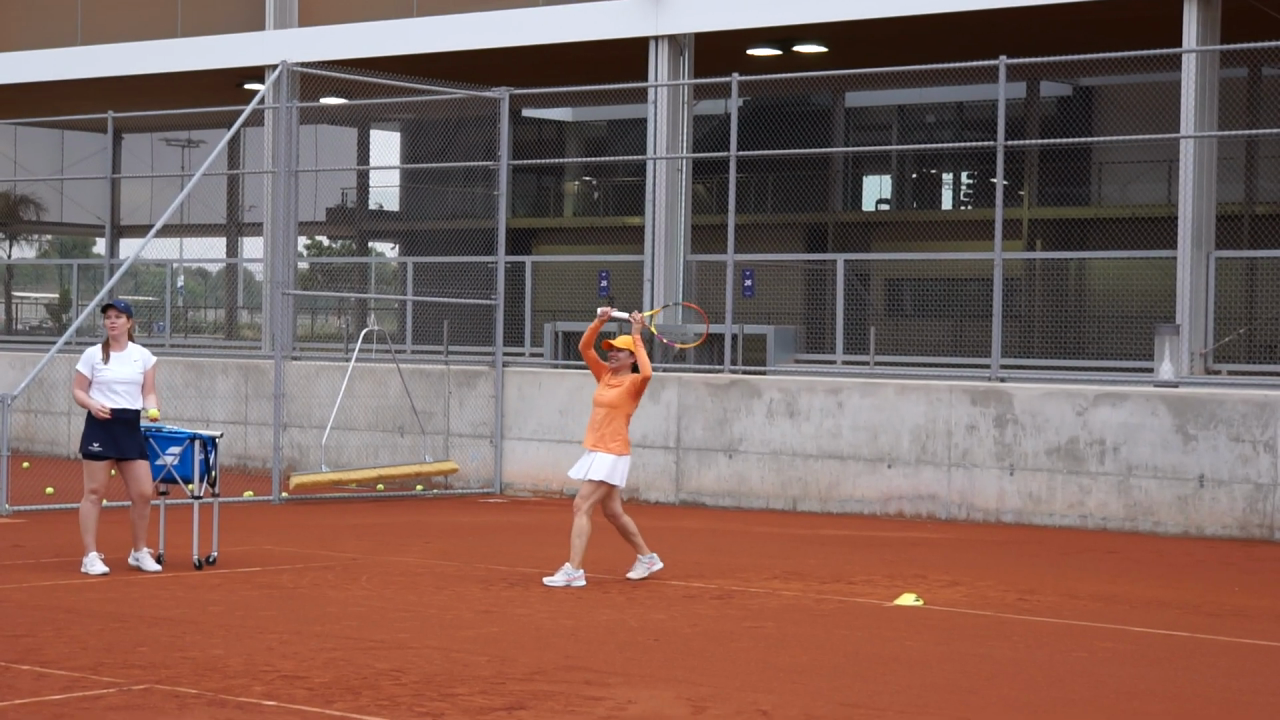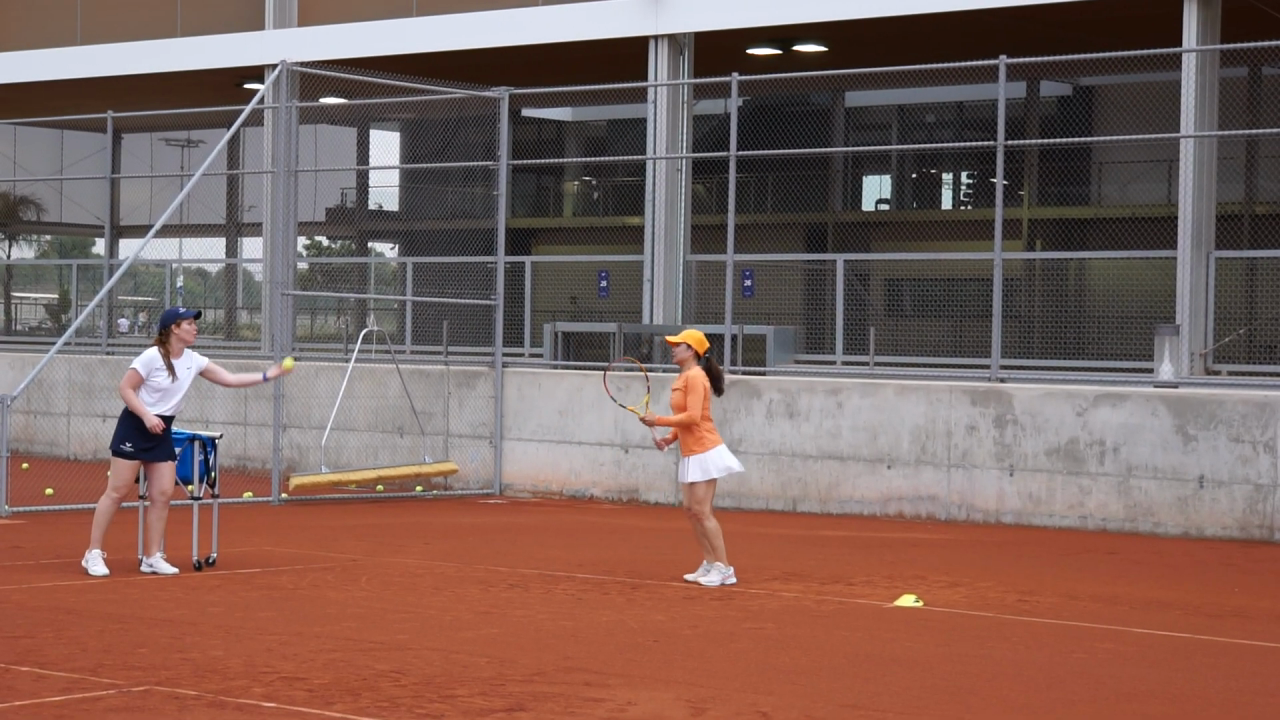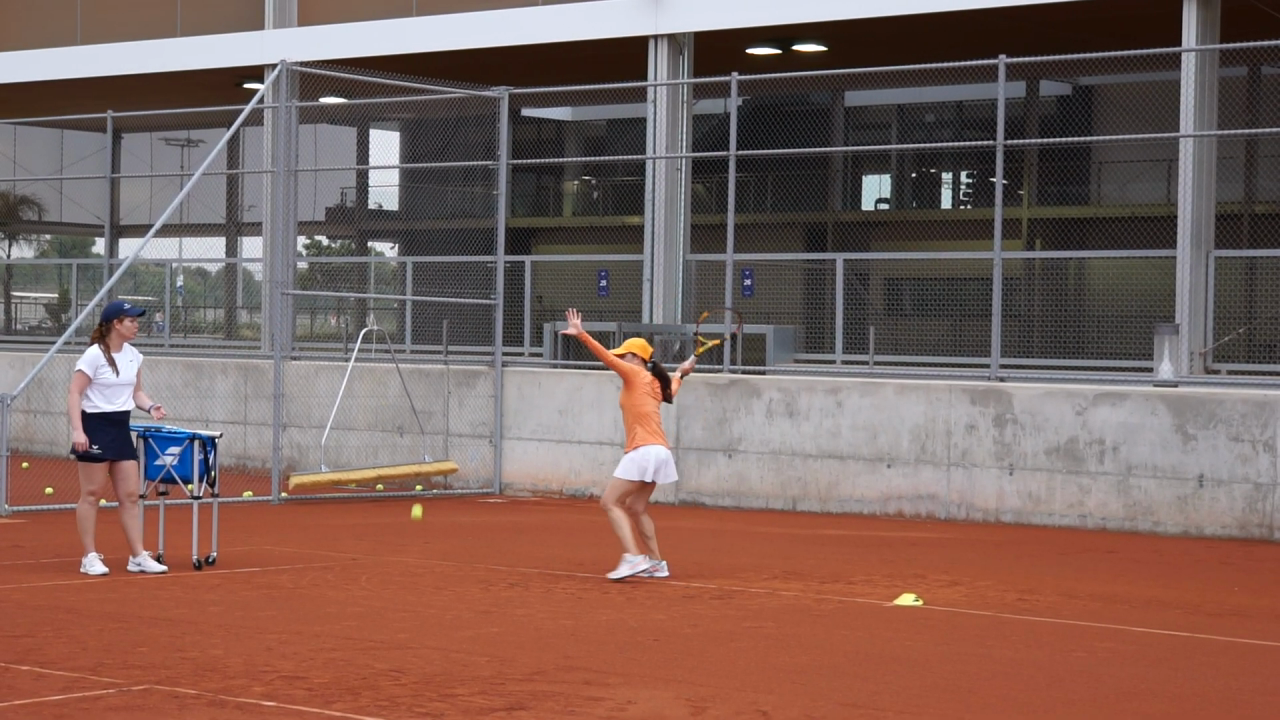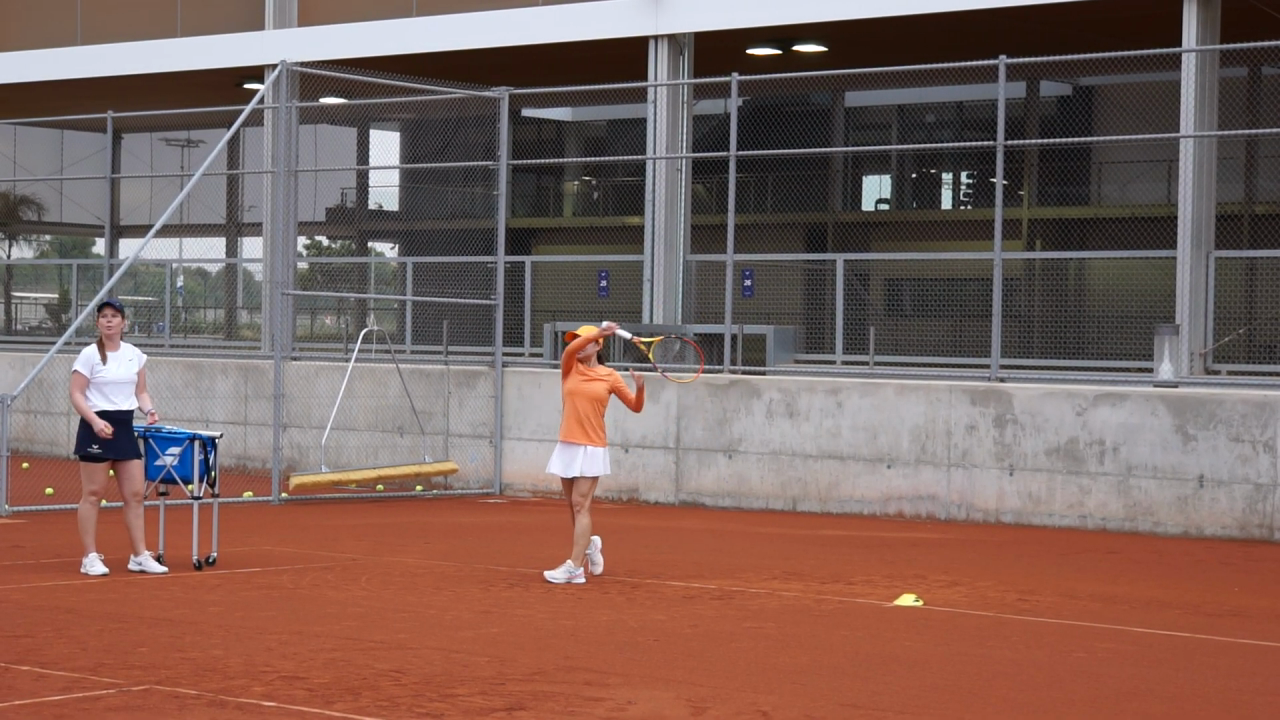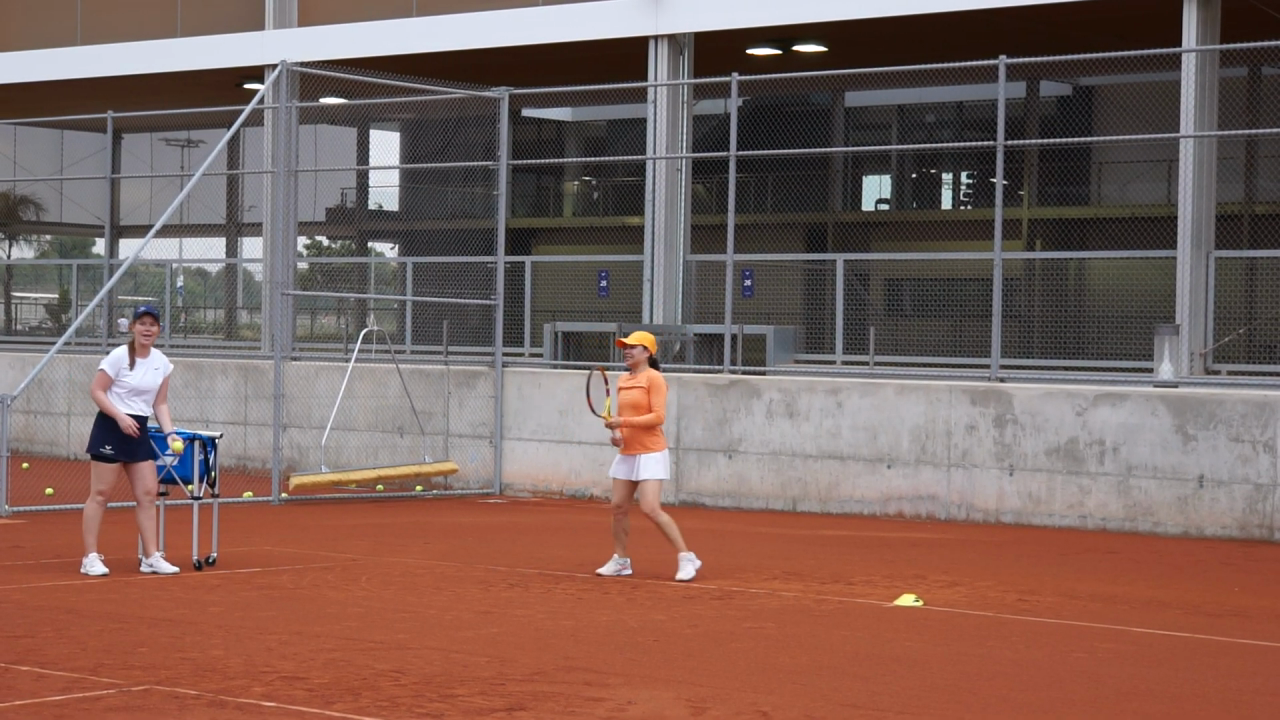
dt=1s
person 1, frame 1
left shoulder: (144, 356)
right shoulder: (93, 354)
left elbow: (149, 393)
right elbow: (77, 391)
left wrist: (153, 410)
right wrist: (92, 405)
left hip: (131, 428)
right hip: (100, 427)
left knee: (144, 494)
right knee: (94, 493)
left ankle: (140, 552)
right ankle: (90, 556)
person 1, frame 2
left shoulder: (194, 360)
right shoulder: (152, 356)
left elbow: (230, 379)
right elbow: (125, 388)
left wrist: (265, 376)
right wrist: (147, 416)
left hip: (162, 432)
right hip: (135, 427)
left knee: (162, 495)
right knee: (116, 491)
left ankle: (152, 557)
right ankle: (93, 554)
person 1, frame 3
left shoulder: (133, 355)
right shoulder: (94, 355)
right elbow: (74, 393)
left wrist: (150, 407)
right wrist: (77, 429)
left hip: (121, 429)
right hip: (95, 428)
left knee: (130, 495)
right knee: (92, 495)
left ankle: (138, 557)
right ankle: (89, 557)
person 1, frame 4
left shoulder: (135, 354)
right shoulder: (90, 354)
left elbow: (141, 392)
right elbow: (75, 394)
left wrist: (149, 410)
right wrist: (94, 421)
left hip: (125, 429)
right hip: (98, 428)
left knee: (135, 494)
right knee: (93, 494)
left ankle: (140, 556)
right ankle: (90, 557)
person 1, frame 5
left shoulder: (163, 362)
right shoulder: (118, 356)
right elbow: (96, 391)
left wrist: (170, 432)
right wrist: (120, 417)
left hip: (139, 433)
right hip: (111, 429)
left knee: (148, 494)
right knee: (100, 494)
left ankle: (151, 557)
right ankle: (91, 557)
person 2, frame 1
left shoulder: (635, 382)
right shoulder: (606, 375)
left elbow: (645, 373)
right elbow: (584, 349)
left wrist: (635, 336)
right wrist: (598, 323)
left hip: (612, 456)
right hip: (597, 453)
left knee: (581, 508)
right knee: (612, 510)
left ankle: (573, 570)
right ankle: (647, 557)
person 2, frame 2
left shoulder: (695, 377)
right shoulder: (682, 378)
left elbow: (693, 417)
left wrist: (658, 421)
right wrist: (670, 438)
left hip: (705, 453)
right hip: (691, 454)
left knee: (700, 512)
right knee: (693, 511)
left ankle: (724, 568)
right ankle: (710, 565)
person 2, frame 3
left shoulder: (633, 375)
right shoulder: (651, 382)
left elbow: (605, 356)
right elbow: (669, 392)
left wrist: (580, 334)
right wrist: (680, 374)
left hip: (643, 452)
right hip: (655, 452)
left knee: (609, 502)
right knee: (634, 508)
left ankle: (633, 557)
right ankle: (655, 562)
person 2, frame 4
left shoulder: (611, 377)
right shoulder: (569, 368)
left elbow: (636, 406)
right elbow: (571, 348)
left wrist: (640, 386)
right wrist: (600, 331)
left hip: (592, 448)
right hip: (567, 446)
left knee: (580, 505)
right knee: (575, 505)
left ankle: (574, 568)
right ankle: (589, 544)
person 2, frame 5
left shoulder: (654, 378)
right shoulder: (623, 380)
left elbow: (657, 417)
left wrist: (623, 422)
right wrist: (617, 431)
left hip: (652, 454)
right hip: (628, 454)
left knee: (650, 509)
right knee: (618, 507)
left ankle: (687, 557)
right ankle: (620, 560)
